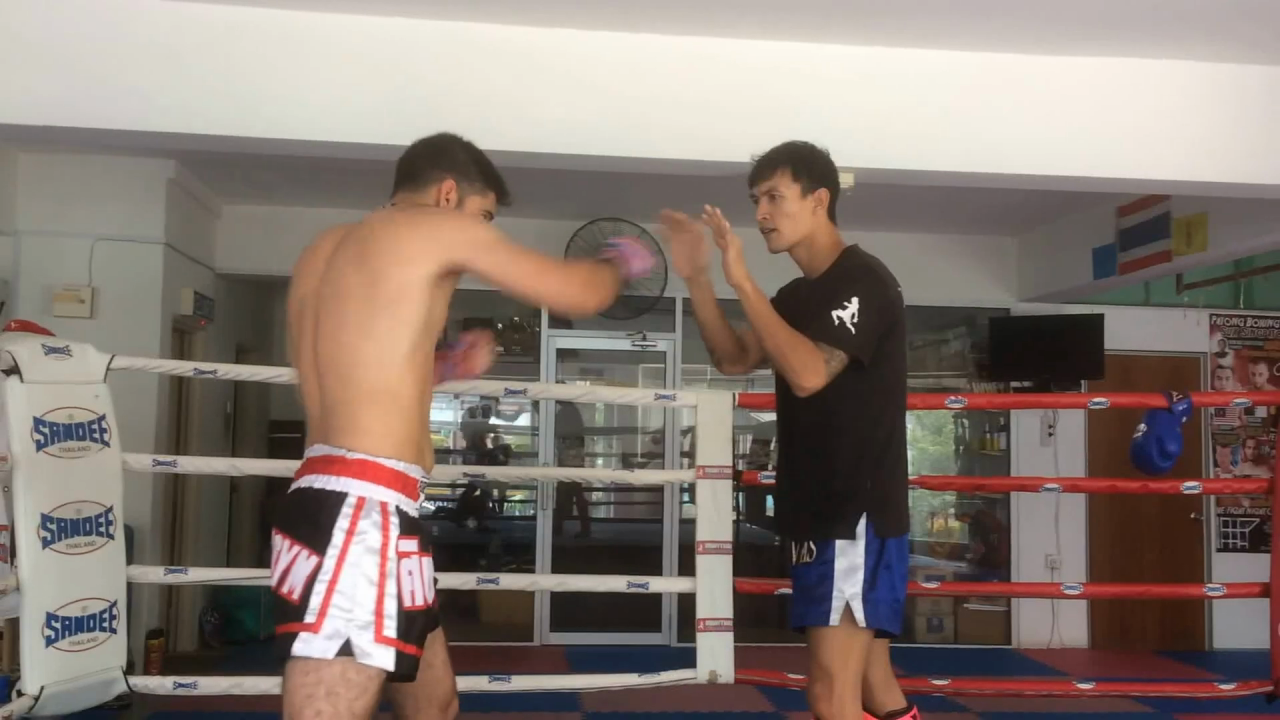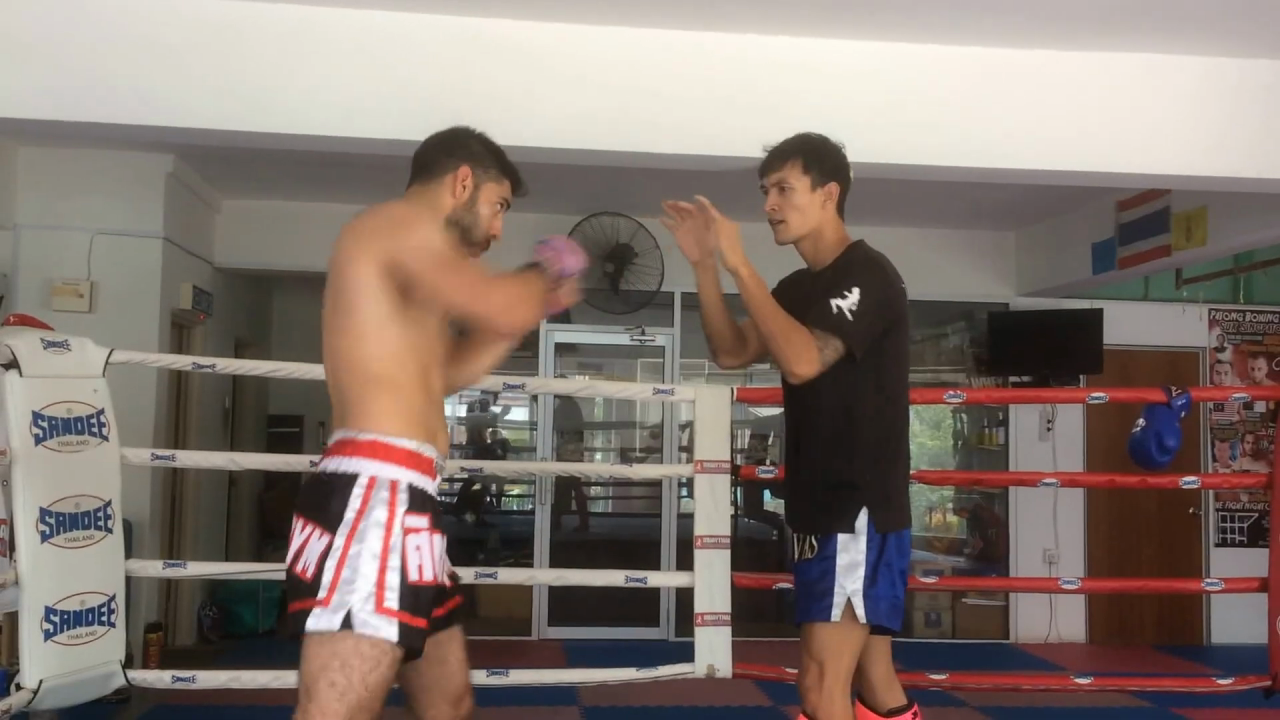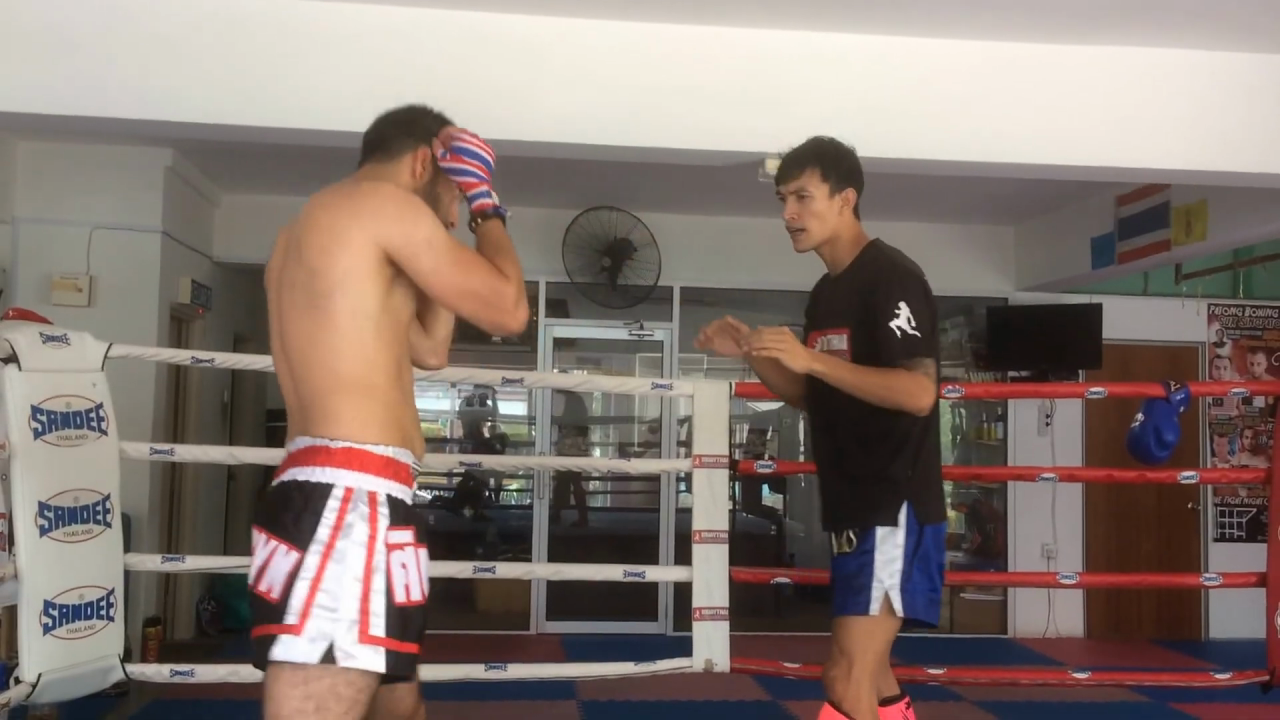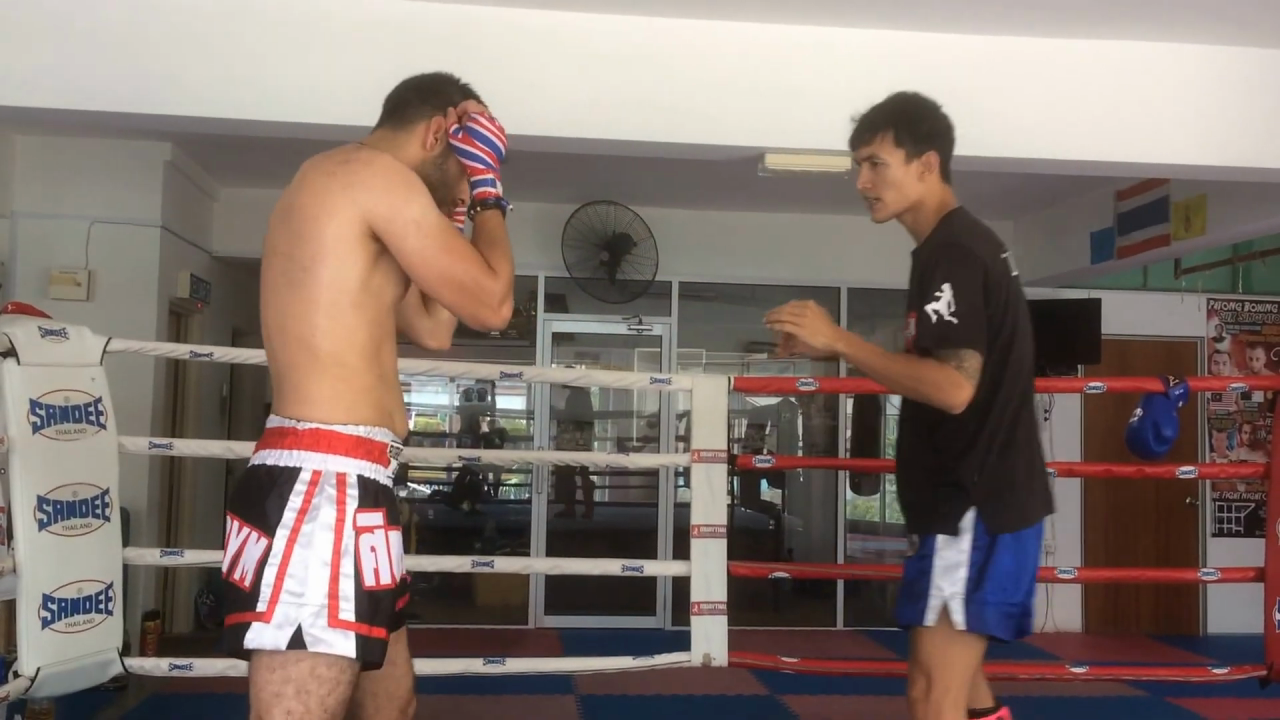
dt=0.5s
person 1, frame 1
left shoulder: (327, 251)
right shoulder: (432, 228)
right elbow: (575, 293)
left wrist: (442, 370)
right wrist: (624, 260)
left hip: (354, 510)
right hip: (360, 512)
person 1, frame 2
left shoulder: (395, 265)
right shoulder: (397, 225)
left elbow: (445, 374)
right elbow: (500, 305)
left wrist: (529, 310)
right wrist: (552, 268)
left hip: (387, 503)
right hip: (374, 497)
person 1, frame 3
left shoulder: (313, 228)
right shoulder: (384, 204)
left elbow: (428, 348)
right elbow: (508, 310)
left wrist: (443, 243)
right wrist: (484, 203)
left hip: (329, 498)
right hip: (349, 503)
person 1, frame 4
left shoulder: (334, 192)
right shoulder: (374, 172)
left elbow: (432, 327)
right elbow: (490, 303)
left wrist: (449, 219)
right wrist: (487, 187)
left hip: (332, 484)
right hip: (325, 484)
person 2, frame 1
left shoulder: (862, 280)
right shoulder: (800, 294)
left elbow: (808, 373)
right elbow: (733, 360)
left wrist: (743, 282)
right wrist: (697, 277)
left hip: (855, 514)
right hip: (825, 511)
person 2, frame 2
left shoulder: (868, 274)
right shoulder: (799, 287)
left elbow: (802, 363)
right elbow: (731, 352)
left wrist: (739, 265)
right wrist: (703, 266)
left hip: (857, 507)
right hip: (831, 504)
person 2, frame 3
left shoulder: (892, 278)
right shoulder: (826, 291)
left elbow: (918, 393)
right elbow: (810, 395)
left wrist: (811, 358)
right wrist: (751, 351)
left hip: (893, 507)
right hip: (856, 505)
person 2, frame 4
left shoulder: (953, 253)
right shoulder: (952, 248)
left elbow: (953, 387)
left wrist: (839, 339)
right wrist: (833, 346)
left hip: (971, 507)
right hip: (979, 501)
